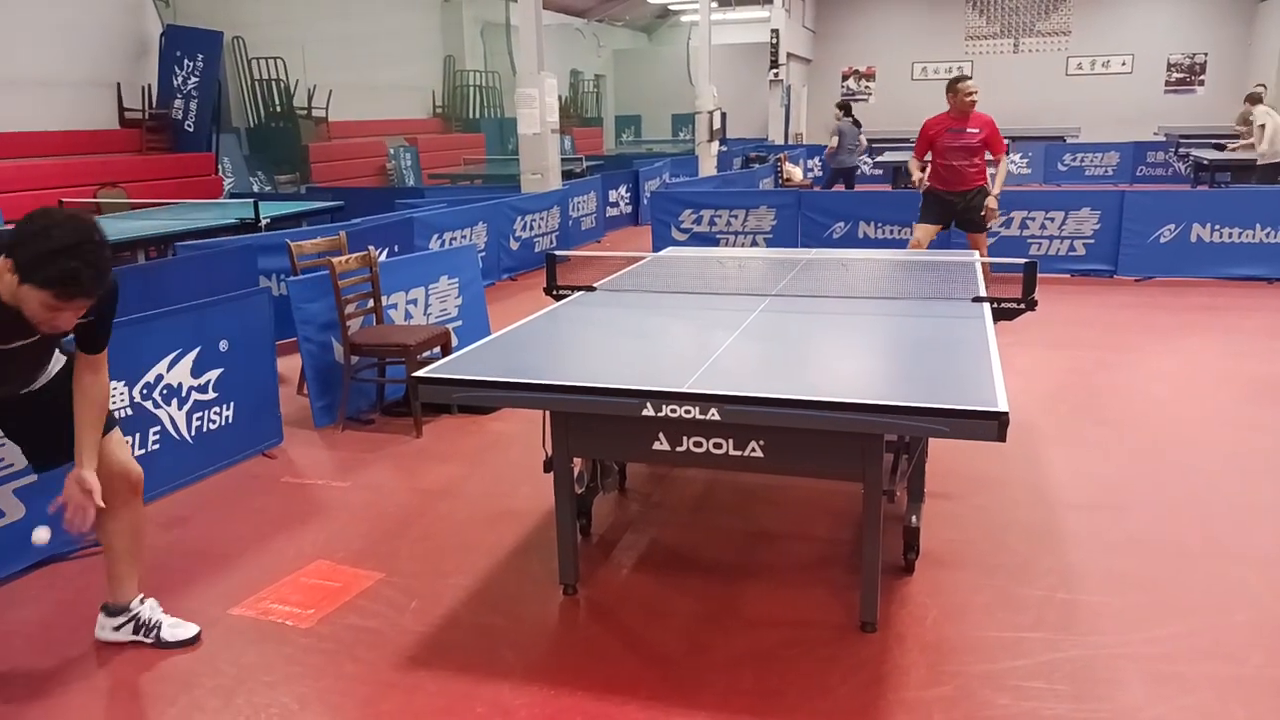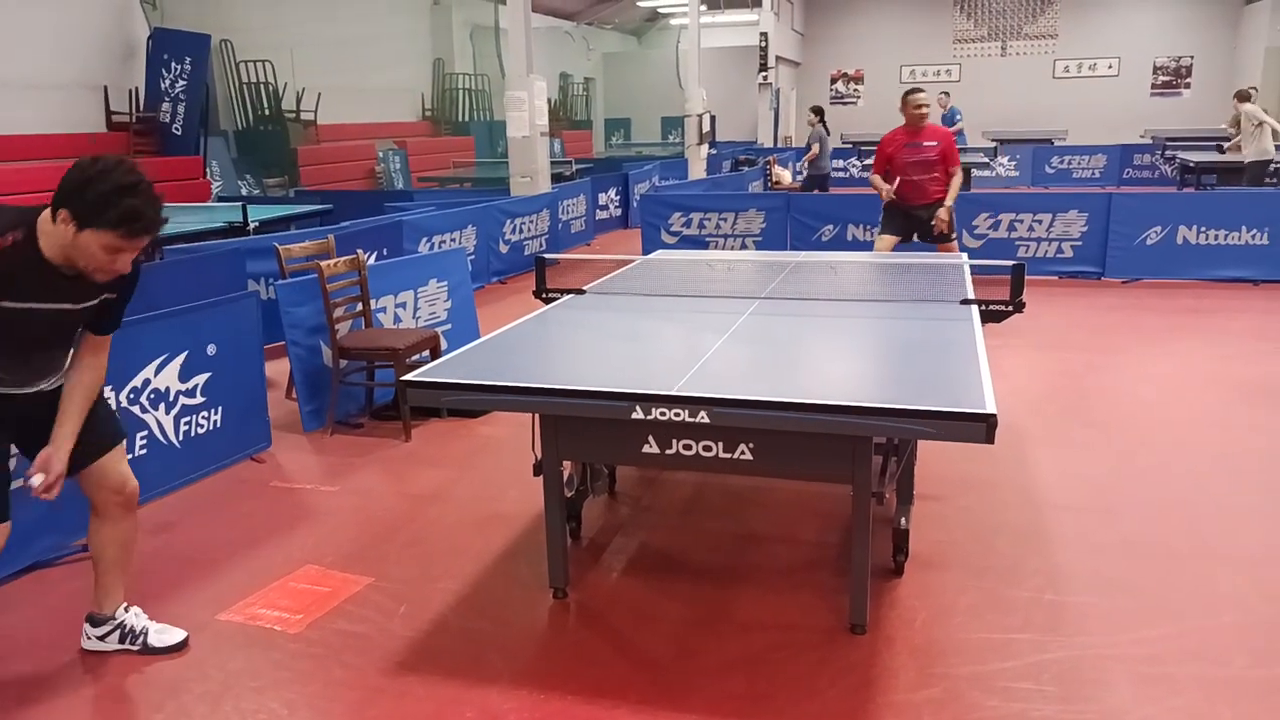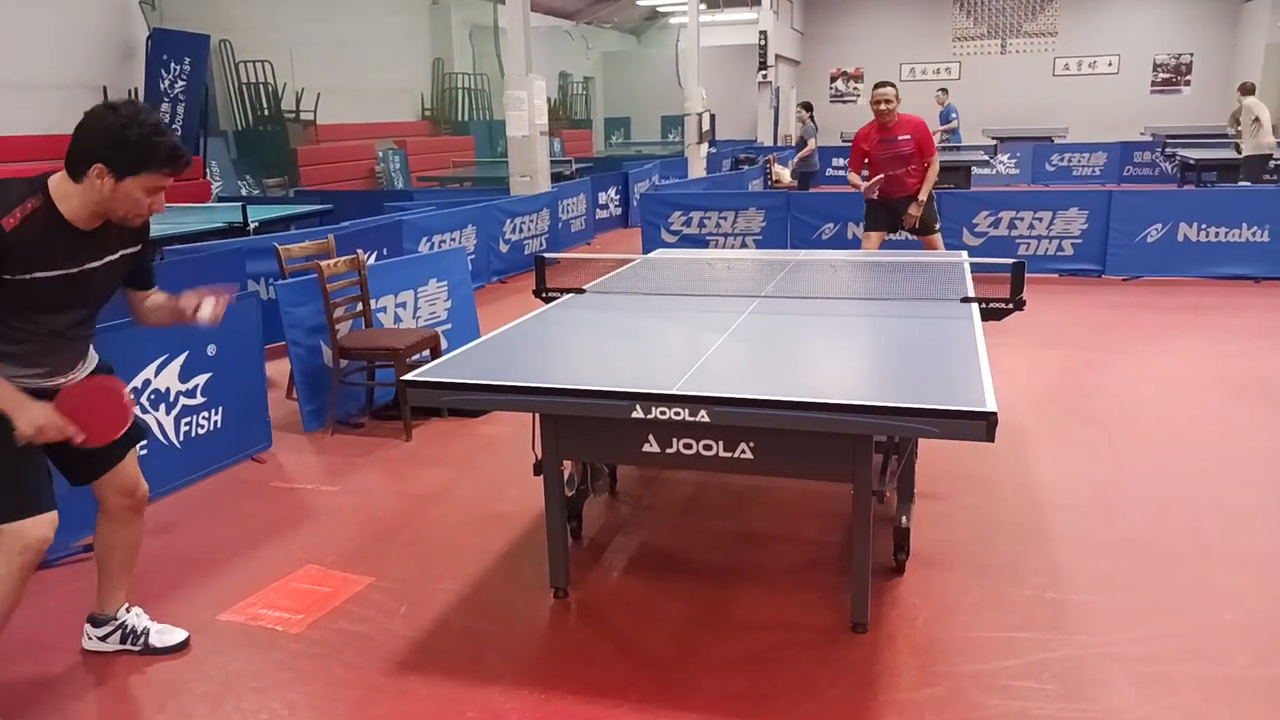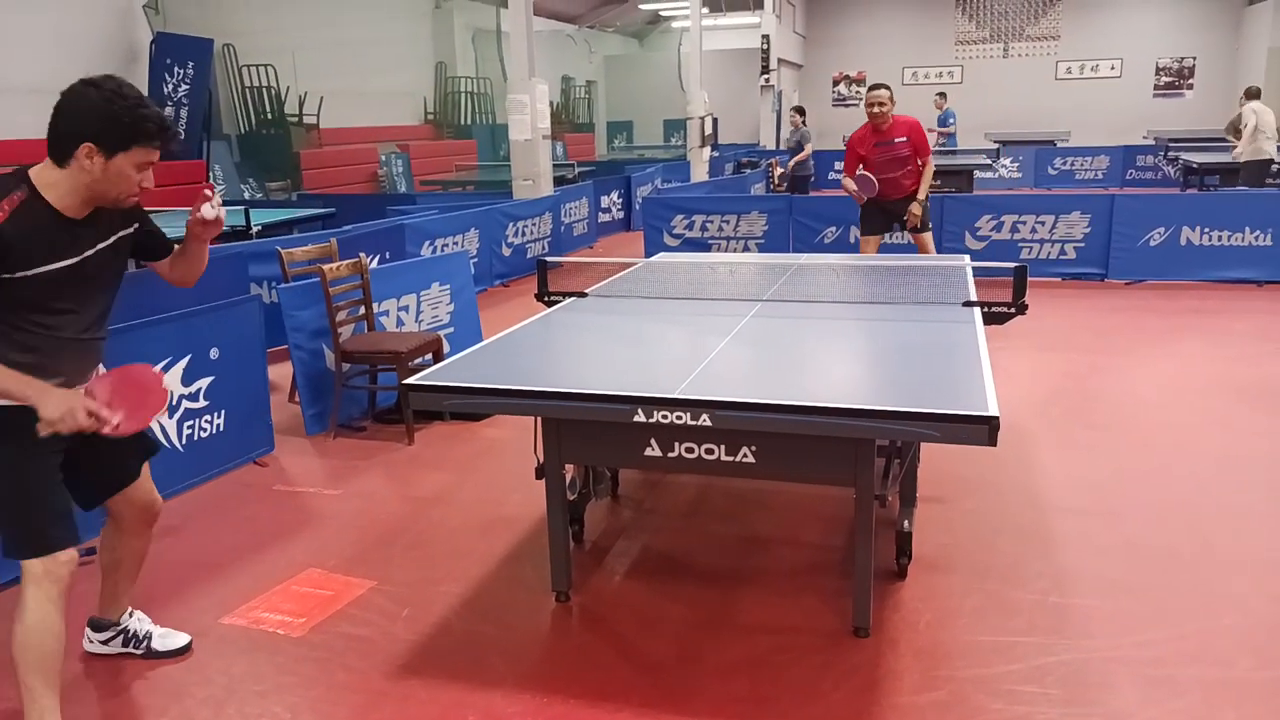
dt=0.2s
person 1, frame 1
left shoulder: (92, 296)
left elbow: (91, 367)
left wrist: (84, 467)
left hip: (40, 382)
left knee: (124, 478)
left ankle: (122, 612)
person 1, frame 2
left shoulder: (119, 267)
left elbow: (94, 351)
left wrist: (60, 444)
left hip: (53, 384)
left knee: (119, 491)
left ankle: (107, 621)
person 1, frame 3
left shoulder: (127, 222)
left elbow: (143, 302)
left wrist: (181, 308)
left hip: (73, 379)
left knee: (127, 494)
left ankle: (109, 622)
person 1, frame 4
left shoulder: (116, 213)
left elbow: (179, 270)
left wrist: (200, 236)
left hip: (83, 394)
left knee: (139, 507)
right knee: (52, 565)
left ankle: (110, 627)
person 2, frame 1
left shoulder: (985, 123)
right shoulder: (931, 125)
left elbow: (1001, 160)
right elbow: (916, 157)
left wrist: (994, 194)
right wrist: (916, 174)
left hip: (974, 194)
right hip: (938, 194)
left knee: (979, 252)
right knee: (917, 243)
person 2, frame 2
left shoulder: (943, 135)
right shoulder: (889, 141)
left elbow: (956, 174)
right elbow: (875, 175)
left wrist: (946, 206)
right wrist: (882, 188)
left hip: (936, 206)
right hip: (900, 207)
person 2, frame 3
left shoulder: (916, 125)
right shoulder: (863, 136)
left elbow: (933, 164)
right elbow: (853, 172)
left wrist: (920, 201)
right wrist: (861, 185)
left hip: (916, 197)
right hip: (881, 201)
left knee: (937, 252)
person 2, frame 4
left shoulder: (911, 126)
right shoulder: (857, 139)
left elbow: (928, 164)
right elbow: (847, 177)
left wrist: (919, 200)
right wrist: (853, 190)
left hip: (911, 197)
right hip: (876, 201)
left knee: (929, 254)
